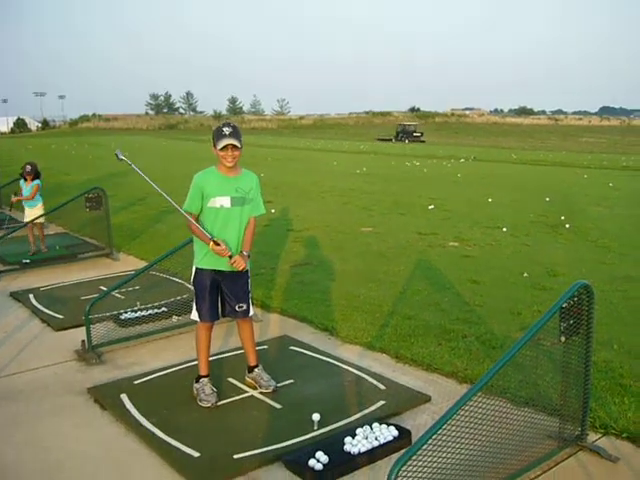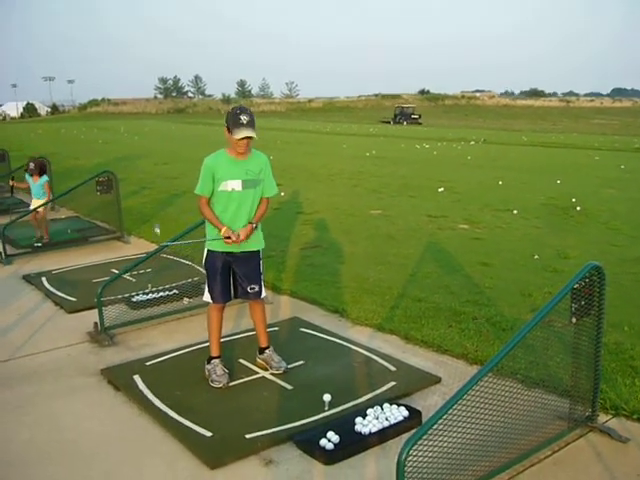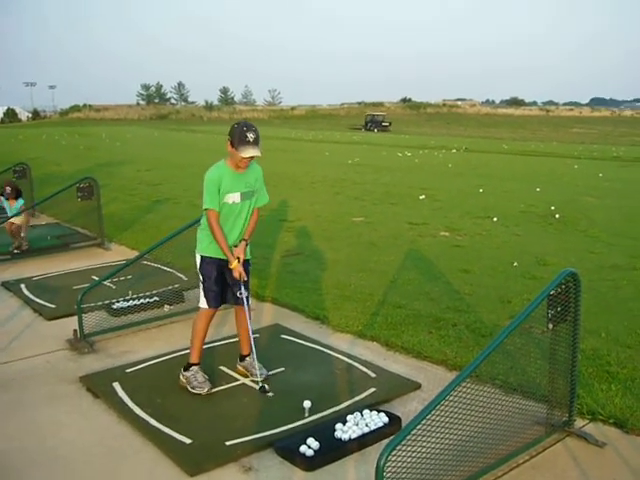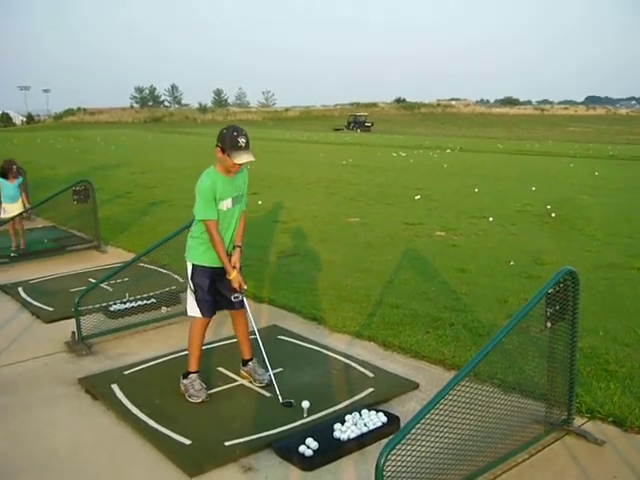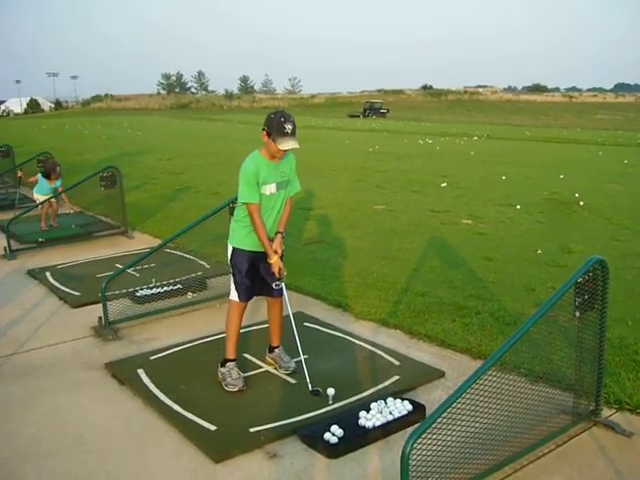
dt=0.7s
person 1, frame 1
left shoulder: (251, 180)
right shoulder: (202, 179)
left elbow: (251, 221)
right elbow: (191, 220)
left wrist: (244, 254)
right wrist: (211, 243)
left hip: (237, 264)
right hip: (206, 263)
left knee: (244, 316)
right knee: (205, 320)
left ankle: (253, 370)
right ankle: (203, 379)
person 1, frame 2
left shoulder: (261, 161)
right shoulder: (213, 162)
left elbow: (264, 201)
right elbow: (203, 204)
left wrist: (250, 226)
right wrist: (223, 230)
left hip: (250, 245)
right hip: (218, 246)
left knee: (256, 298)
right knee: (217, 302)
left ankle: (264, 351)
right ankle: (214, 360)
person 1, frame 3
left shoulder: (256, 172)
right shoulder: (215, 175)
left elbow: (255, 210)
right elbow: (213, 221)
left wrist: (243, 244)
right wrist: (231, 260)
left hip: (239, 250)
right hip: (211, 252)
left knee: (242, 304)
right knee: (209, 307)
left ankle: (245, 358)
right ankle: (192, 368)
person 1, frame 4
left shoulder: (242, 174)
right shoulder: (207, 183)
right elbow: (213, 231)
left wrist: (237, 251)
right wrist: (230, 272)
left hip: (228, 255)
right hip: (204, 258)
left knee: (239, 309)
right knee: (203, 315)
left ankle: (248, 363)
right ankle: (191, 375)
person 1, frame 5
left shoulder: (289, 160)
right shoulder: (251, 167)
right elbow: (255, 215)
left wrist: (279, 237)
right wrist: (271, 254)
left hip: (272, 241)
right hip: (245, 243)
left knee: (276, 295)
right knee: (240, 300)
left ankle: (275, 350)
right ankle: (228, 364)
